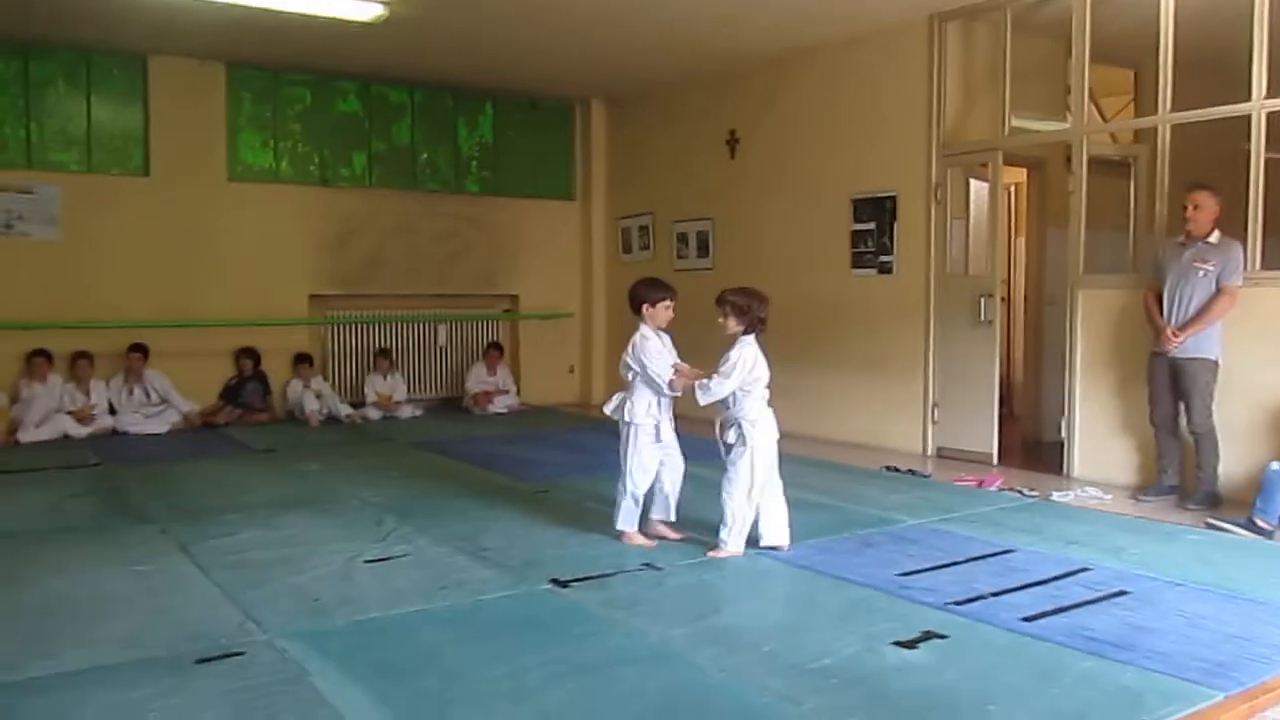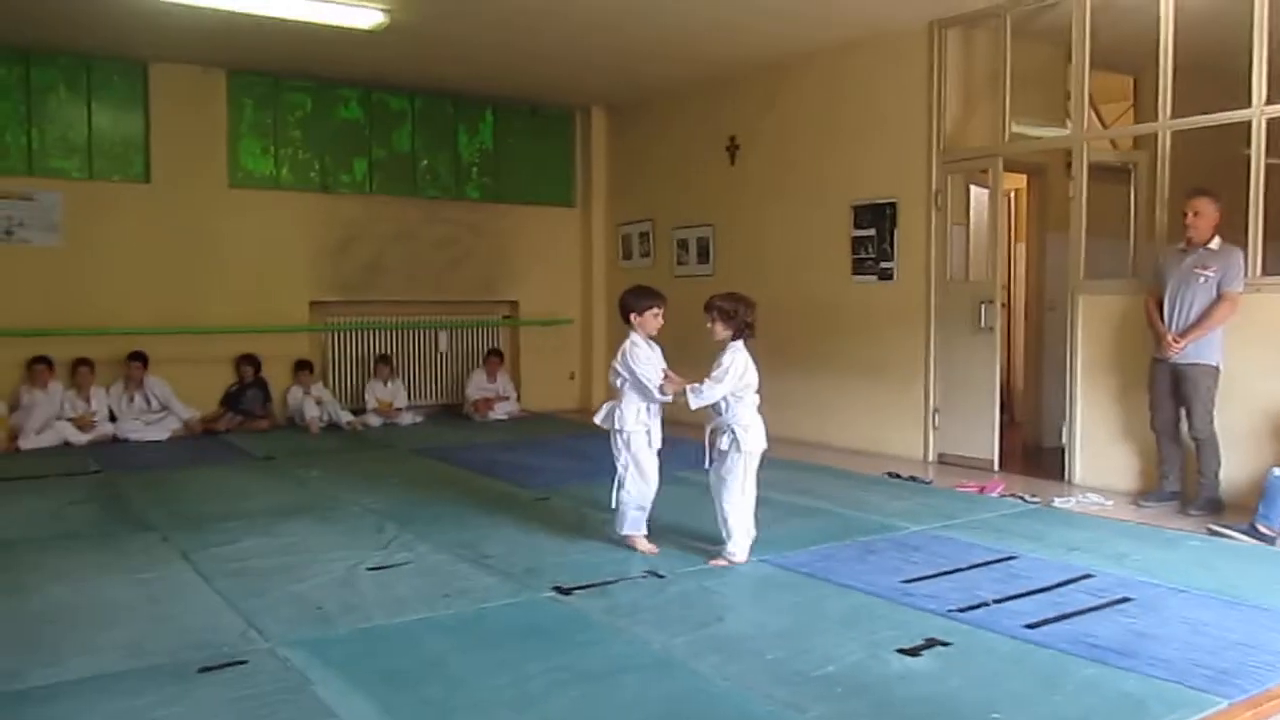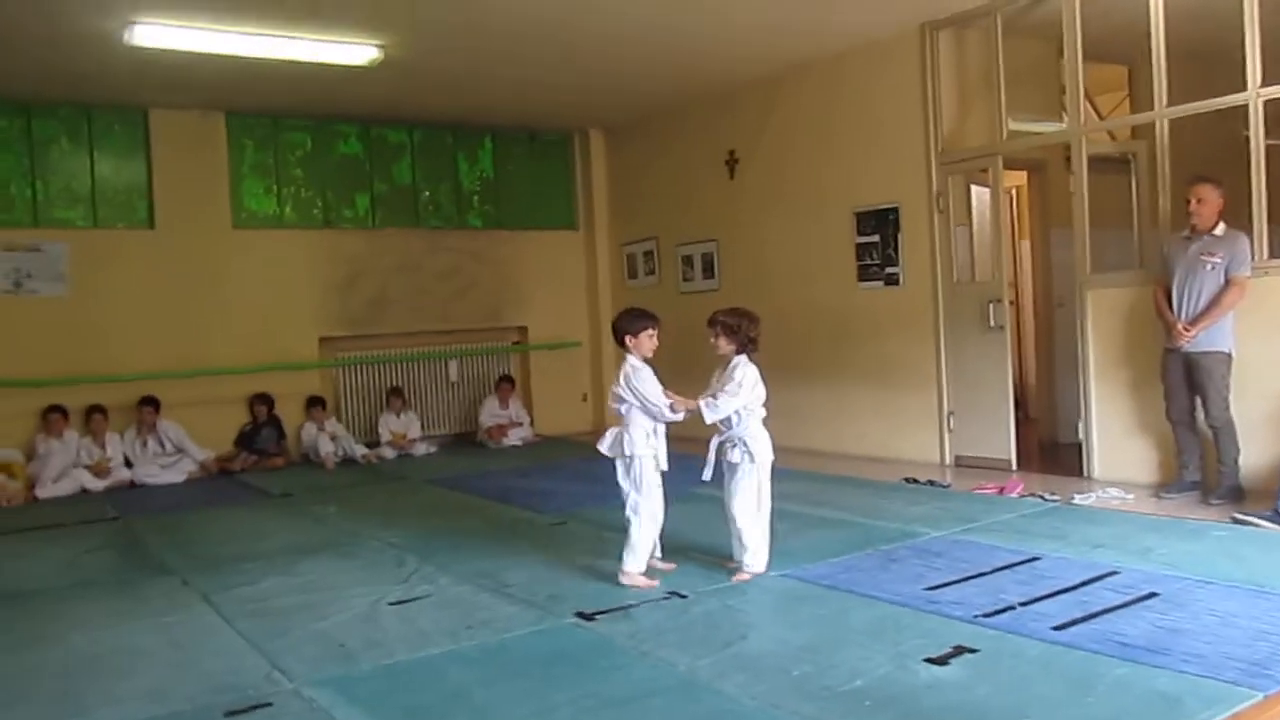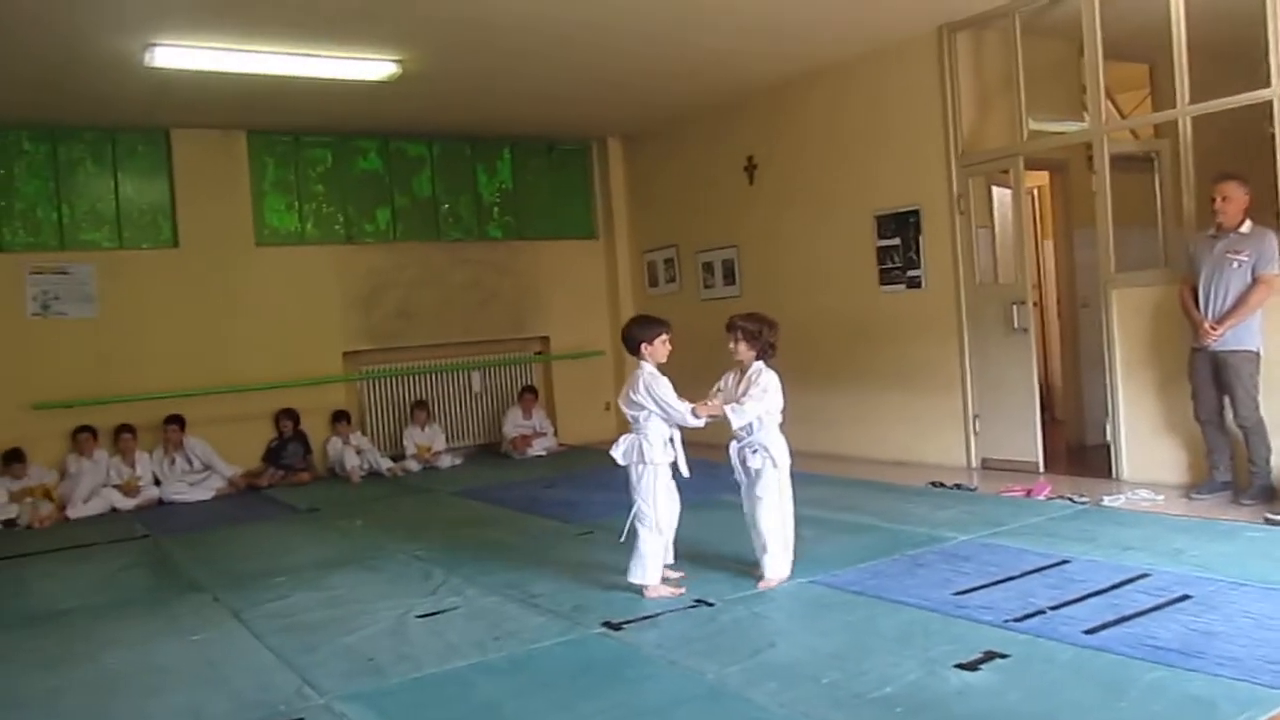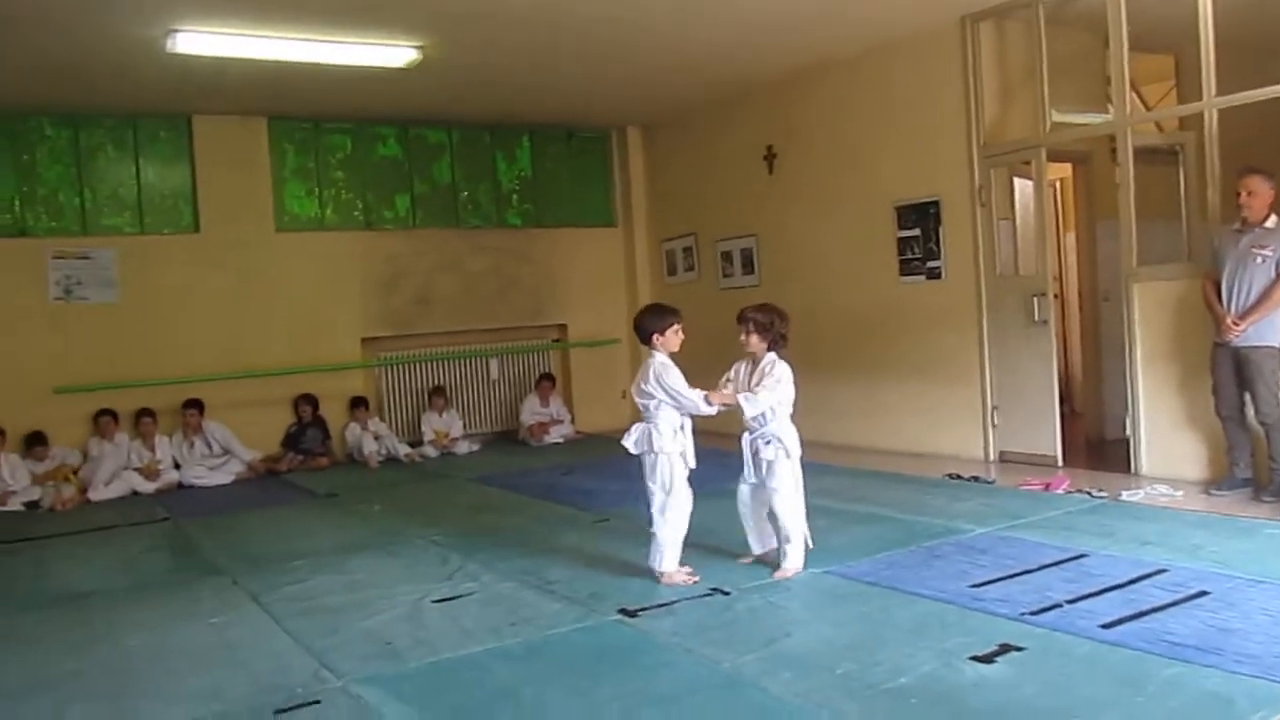
dt=0.2s
person 1, frame 1
left shoulder: (1228, 250)
right shoulder: (1169, 250)
left elbow: (1227, 298)
right elbow: (1152, 293)
left wrist: (1185, 333)
right wrist: (1161, 328)
left hip: (1199, 352)
right hip: (1162, 350)
left knee: (1199, 422)
right knee: (1162, 418)
left ankle: (1207, 488)
right ankle: (1168, 480)
person 1, frame 2
left shoulder: (1229, 256)
right shoulder: (1170, 256)
left elbow: (1228, 305)
right elbow: (1153, 299)
left wrist: (1186, 339)
right wrist: (1162, 334)
left hip: (1200, 358)
right hip: (1163, 356)
left knee: (1200, 428)
right knee: (1163, 424)
left ankle: (1209, 494)
right ankle: (1169, 486)
person 1, frame 3
left shoulder: (1234, 241)
right shoulder: (1175, 245)
left elbow: (1235, 290)
right elbow: (1161, 289)
left wrist: (1196, 327)
right wrist: (1171, 323)
left hip: (1211, 345)
right hip: (1174, 346)
left knee: (1217, 415)
right knee: (1178, 414)
left ankle: (1230, 482)
right ankle: (1190, 476)
person 1, frame 4
right shoulder: (1201, 243)
right elbow: (1187, 288)
left wrist: (1224, 326)
right wrist: (1198, 322)
left hip: (1239, 345)
right hip: (1201, 345)
left knee: (1246, 414)
right knee: (1207, 413)
right ankle: (1220, 476)
person 1, frame 5
right shoulder: (1225, 237)
right elbow: (1210, 283)
left wrist: (1246, 321)
right wrist: (1221, 317)
right hip: (1224, 341)
right knee: (1228, 410)
right ankle: (1241, 472)
person 2, frame 1
left shoulder: (663, 339)
right shoulder: (643, 343)
left elbow: (677, 369)
right elbow: (666, 383)
left wrist: (690, 374)
left hip: (659, 416)
right hip: (641, 415)
left knee: (673, 467)
right knee: (639, 472)
left ankle: (657, 521)
right ankle: (628, 528)
person 2, frame 2
left shoulder: (652, 348)
right shoulder: (633, 350)
left elbow: (661, 380)
right elbow: (653, 389)
left hip: (645, 423)
right hip: (631, 423)
left knee: (643, 478)
right knee: (644, 478)
left ankle: (634, 530)
right ankle: (633, 532)
person 2, frame 3
left shoulder: (636, 370)
right shoulder: (634, 373)
left elbow: (653, 402)
right elbow: (660, 409)
left wrist: (676, 403)
left hip: (640, 446)
right hip: (636, 447)
left knee: (648, 504)
right knee: (648, 507)
left ankle: (649, 556)
right ankle: (630, 570)
person 2, frame 4
left shoulder: (640, 378)
right shoulder: (651, 380)
left elbow: (665, 410)
right elbow: (679, 414)
left wrist: (694, 408)
right wrist: (708, 411)
left hip: (652, 453)
right hip: (650, 454)
left knee: (669, 508)
right knee: (653, 517)
left ankle: (659, 565)
right ankle: (650, 583)
person 2, frame 5
left shoulder: (652, 367)
right shoulder: (662, 370)
left elbow: (677, 400)
right elbow: (691, 402)
left wrist: (707, 396)
right wrist: (721, 400)
left hip: (662, 442)
right hip: (663, 444)
left knee: (667, 504)
right knee: (674, 504)
left ankle: (665, 562)
right ankle: (667, 568)
person 3, frame 1
left shoulder: (743, 353)
right shoulder: (747, 350)
left elbow: (719, 387)
right elbow: (724, 383)
left wrist: (689, 384)
right wrist: (695, 376)
left hip: (750, 429)
right hip: (757, 426)
left knee: (735, 487)
right knee: (766, 485)
left ankle: (731, 544)
right ankle: (776, 535)
person 3, frame 2
left shoulder: (736, 357)
right shoulder: (730, 355)
left elbow: (709, 391)
right elbow: (710, 389)
left wrist: (678, 388)
right wrist: (679, 381)
left hip: (742, 433)
right hip: (732, 432)
left knee: (733, 493)
right knee: (722, 487)
left ankle: (735, 552)
right ankle: (738, 538)
person 3, frame 3
left shoulder: (746, 372)
right shoulder: (725, 371)
left elbow: (723, 404)
right elbow: (713, 402)
left wrist: (687, 405)
right wrist: (681, 401)
left hip: (750, 447)
right hip: (733, 446)
left knee: (742, 505)
right knee: (736, 504)
left ankle: (753, 562)
right ankle: (744, 556)
person 3, frame 4
left shoulder: (766, 378)
right shoulder: (731, 377)
left elbow: (747, 409)
right elbow: (717, 403)
left wrist: (712, 410)
left hip: (767, 452)
right hip: (746, 452)
left knee: (768, 512)
right knee: (753, 511)
left ankle: (777, 569)
right ankle: (772, 562)
person 3, frame 5
left shoulder: (778, 369)
right shoulder: (741, 368)
left elbow: (758, 399)
right elbow: (725, 392)
left wrist: (724, 398)
left hip: (778, 443)
right hip: (755, 443)
left knee: (784, 502)
right knee: (747, 499)
left ankle: (792, 560)
right ankle: (764, 548)
